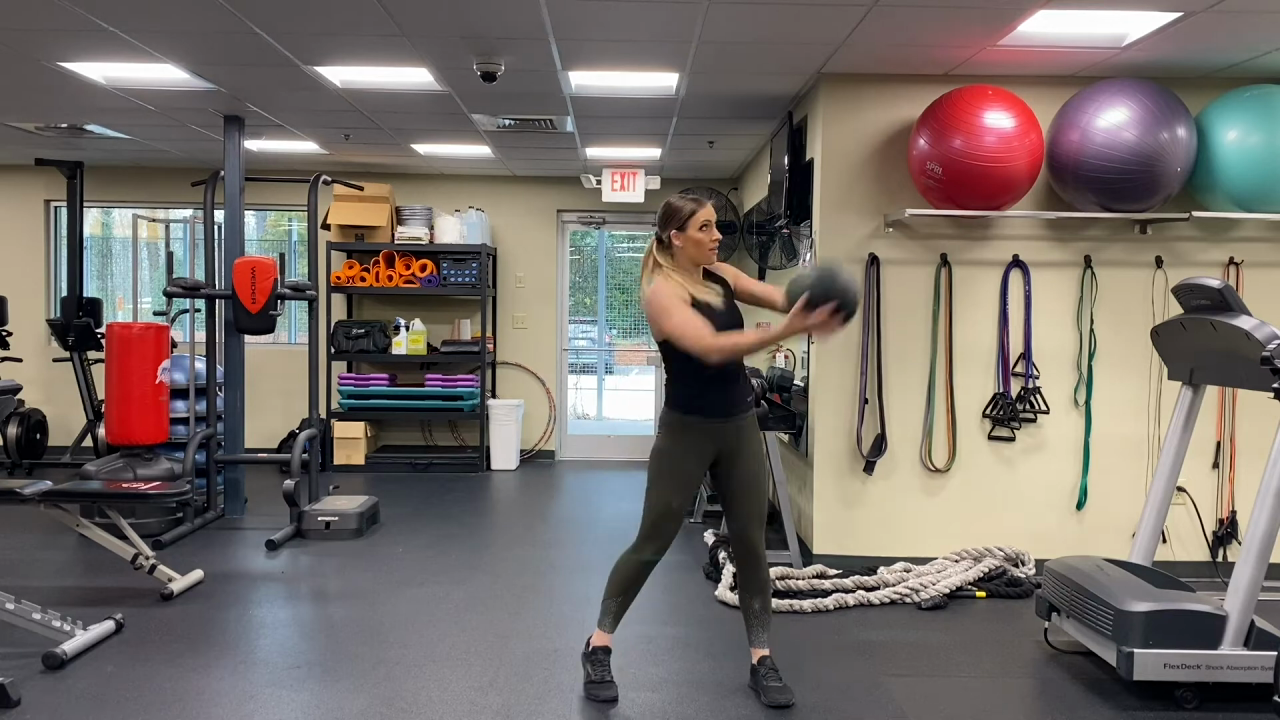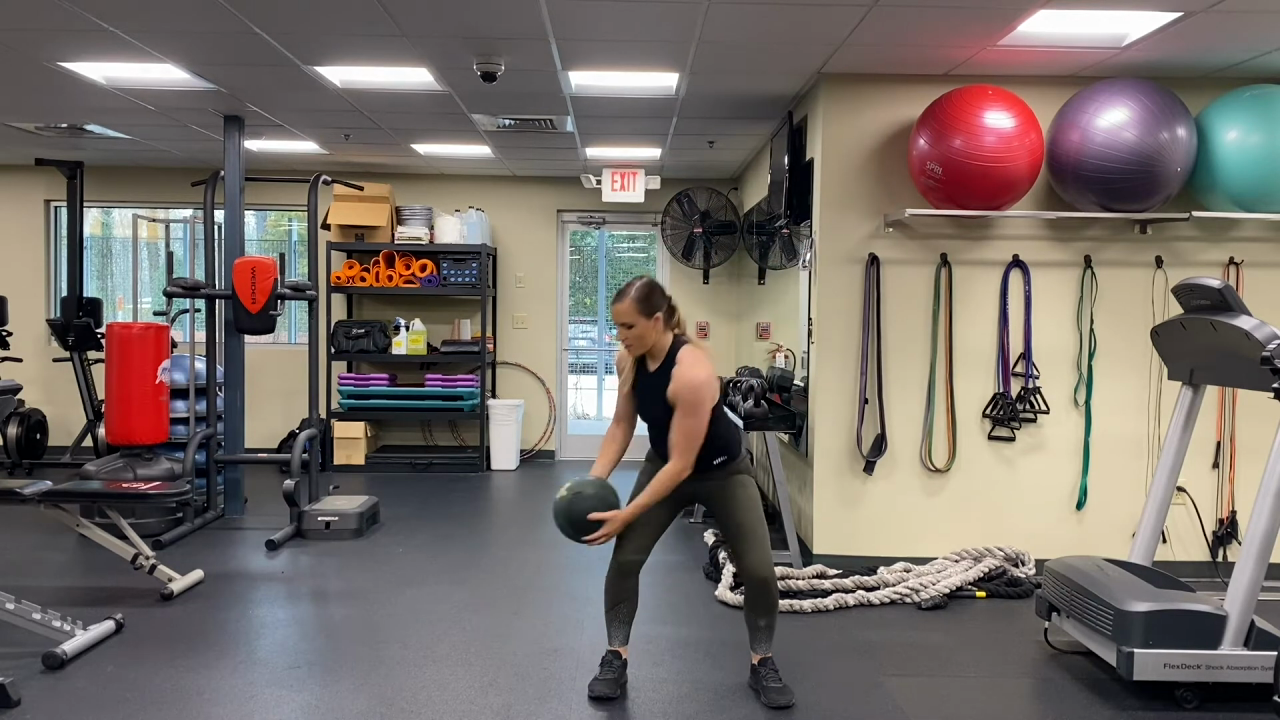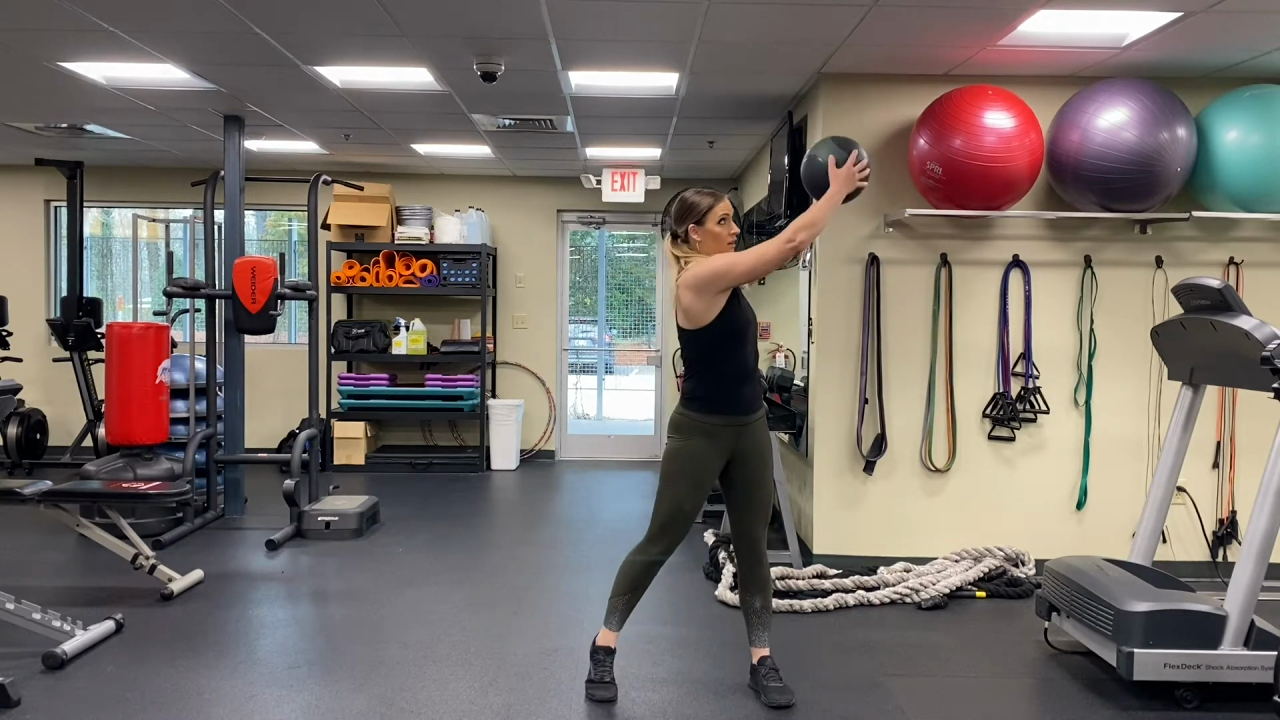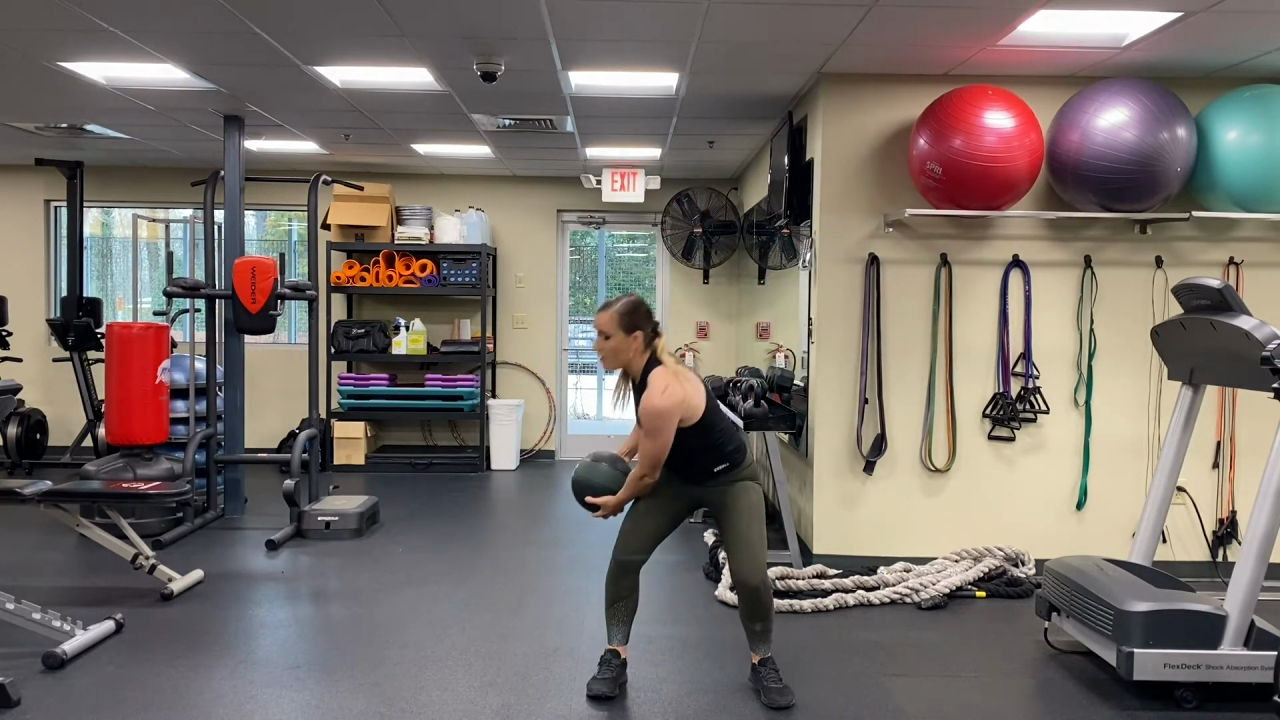
dt=1s
person 1, frame 1
left shoulder: (723, 276)
right shoulder: (662, 294)
left elbow: (782, 297)
right elbow: (712, 349)
left wrist: (813, 314)
right wrist: (782, 333)
left hip: (740, 427)
right hip: (685, 433)
left knee: (751, 546)
right knee: (651, 545)
left ankle: (760, 658)
right ankle: (599, 645)
person 1, frame 2
left shoulder: (692, 373)
right shoulder: (632, 361)
left elbow: (682, 465)
right elbow: (622, 426)
left wrist: (626, 514)
right wrist: (594, 478)
left hip: (721, 472)
right hip: (668, 468)
left knee: (760, 572)
right knee: (625, 560)
left ankle: (762, 662)
right ankle: (616, 656)
person 1, frame 3
left shoulder: (721, 273)
right shoulder: (701, 275)
left elbow: (786, 248)
right elbow: (788, 243)
left wrist: (835, 193)
right wrist: (837, 190)
left hip: (749, 426)
right hip: (701, 430)
left knee: (753, 545)
right knee: (660, 542)
left ankle: (761, 658)
right ankle: (604, 645)
person 1, frame 4
left shoulder: (664, 391)
right shoulder: (637, 370)
left elbow: (655, 462)
left wrist: (616, 502)
right wrist: (621, 456)
left hip: (729, 478)
right hip: (676, 474)
left knee: (751, 577)
right knee: (625, 558)
left ankle: (763, 662)
right ankle: (615, 657)
